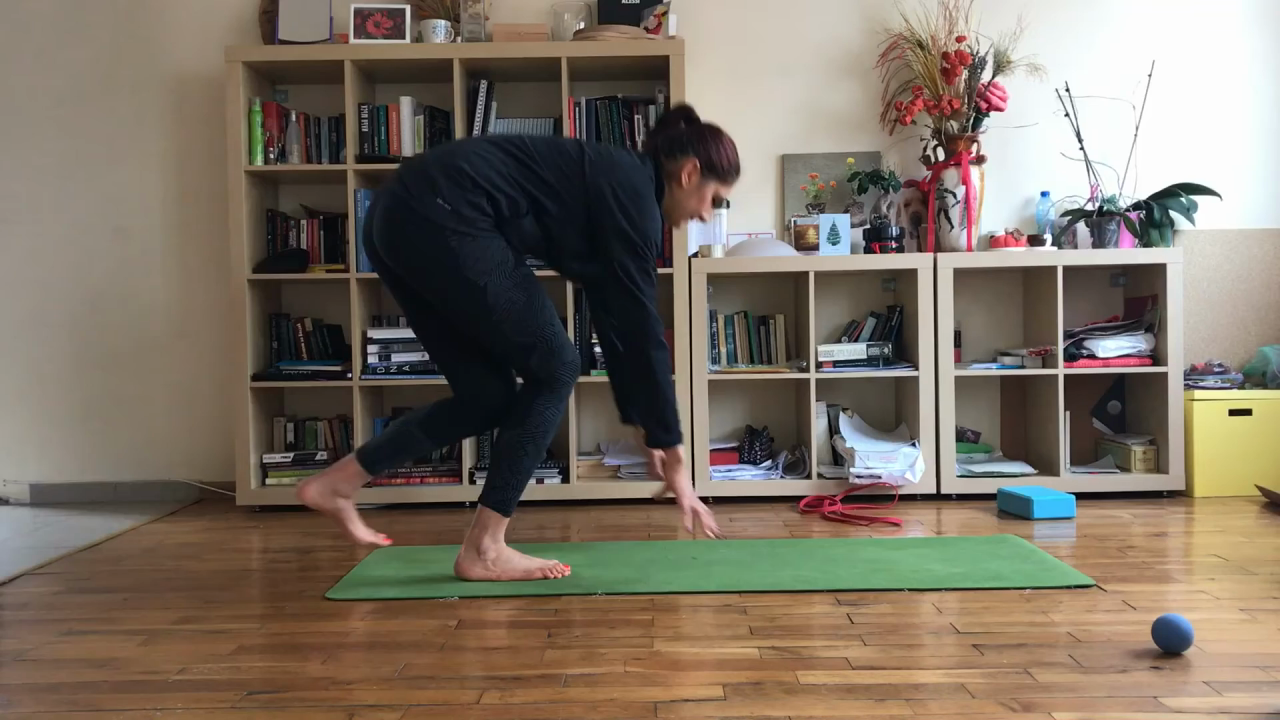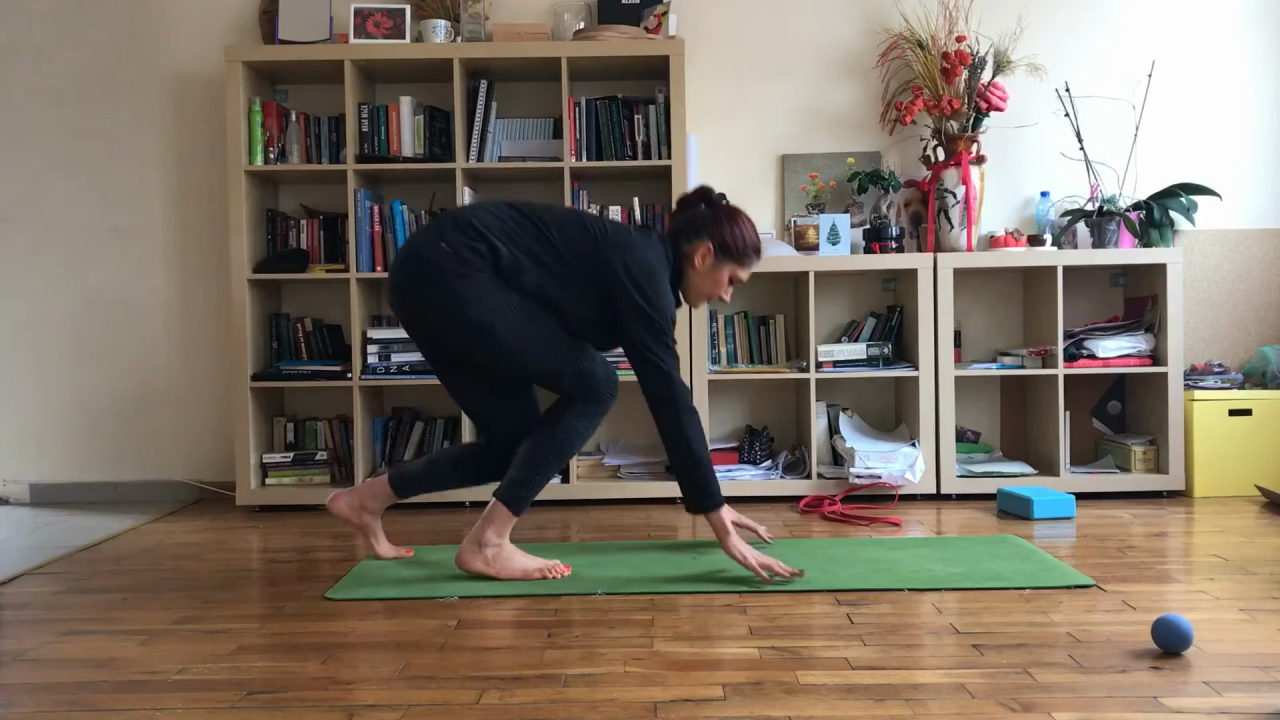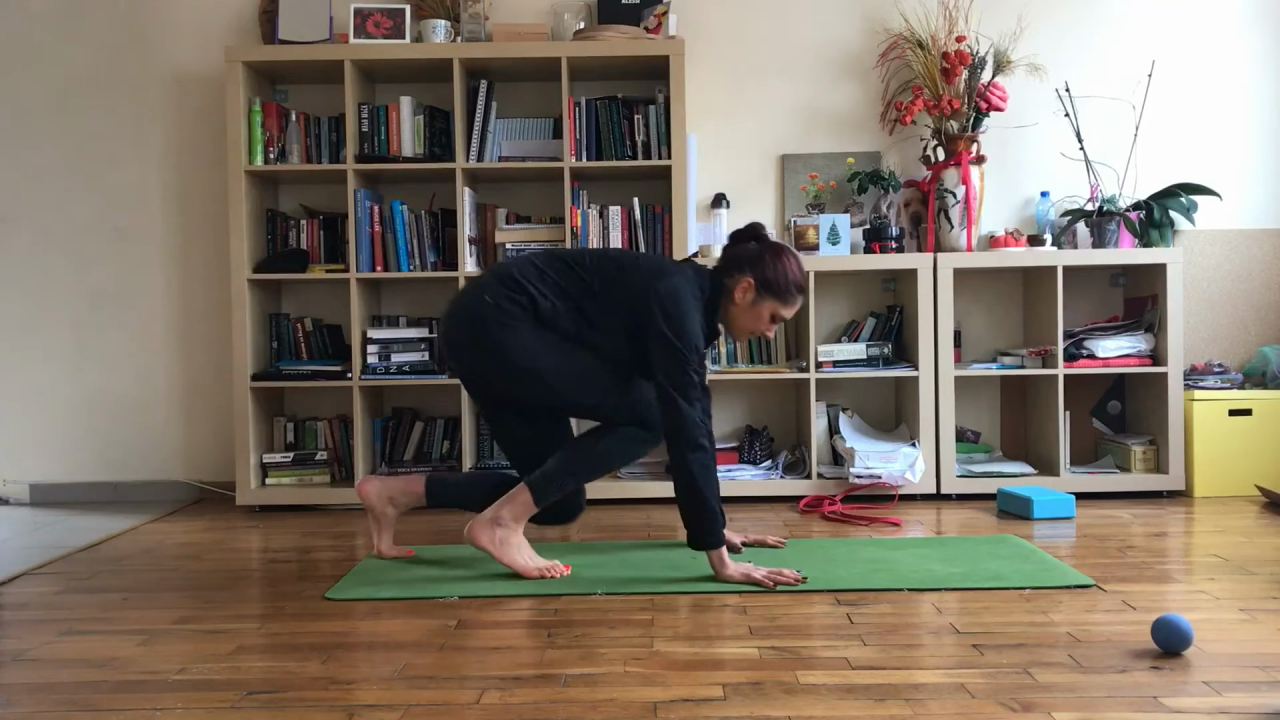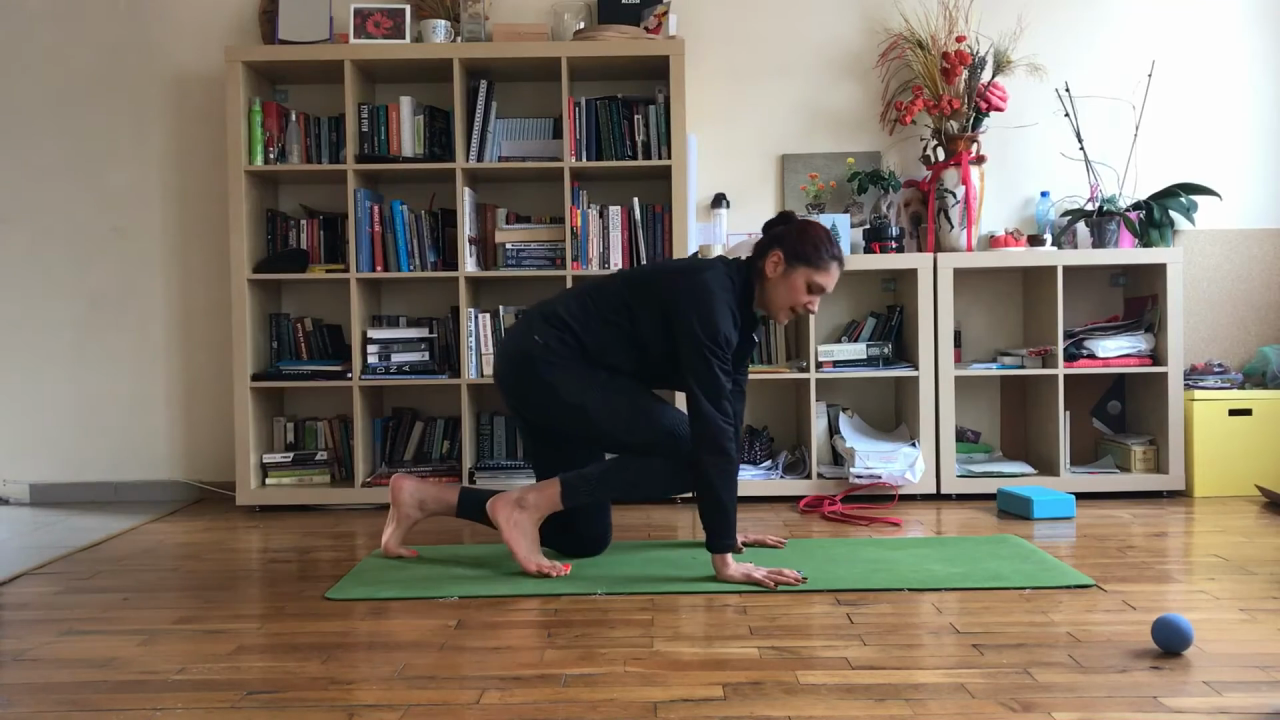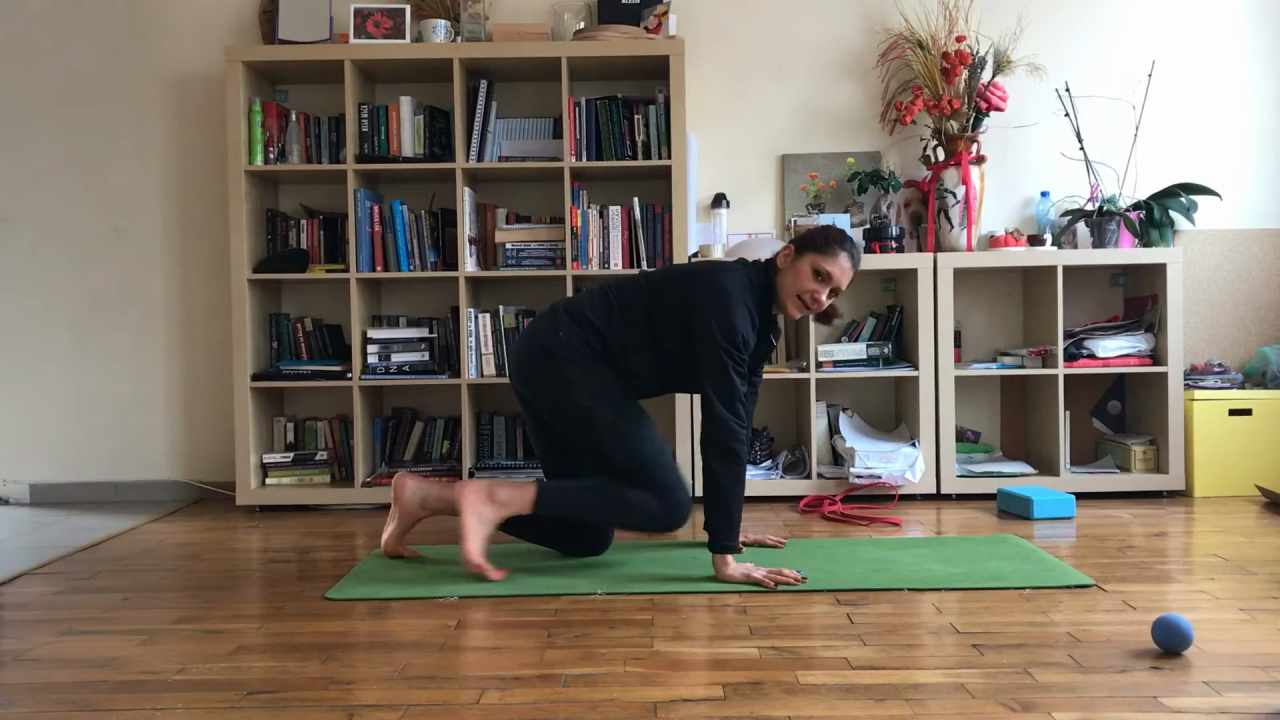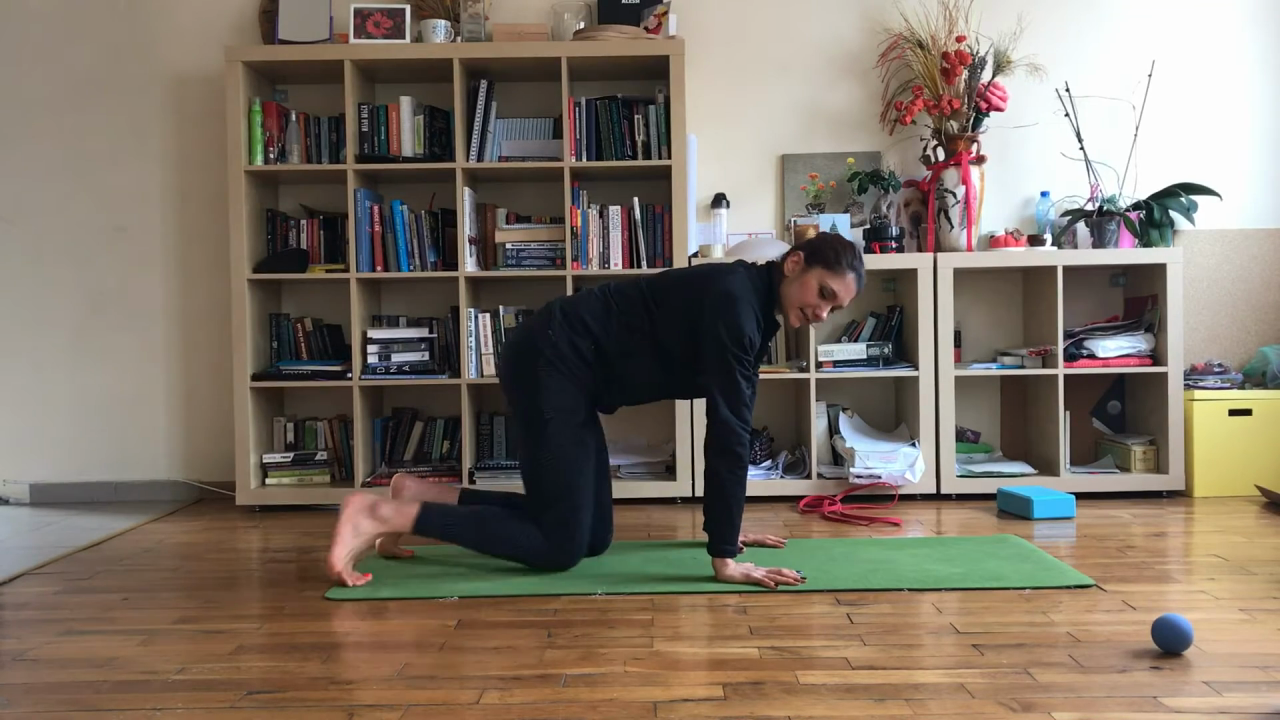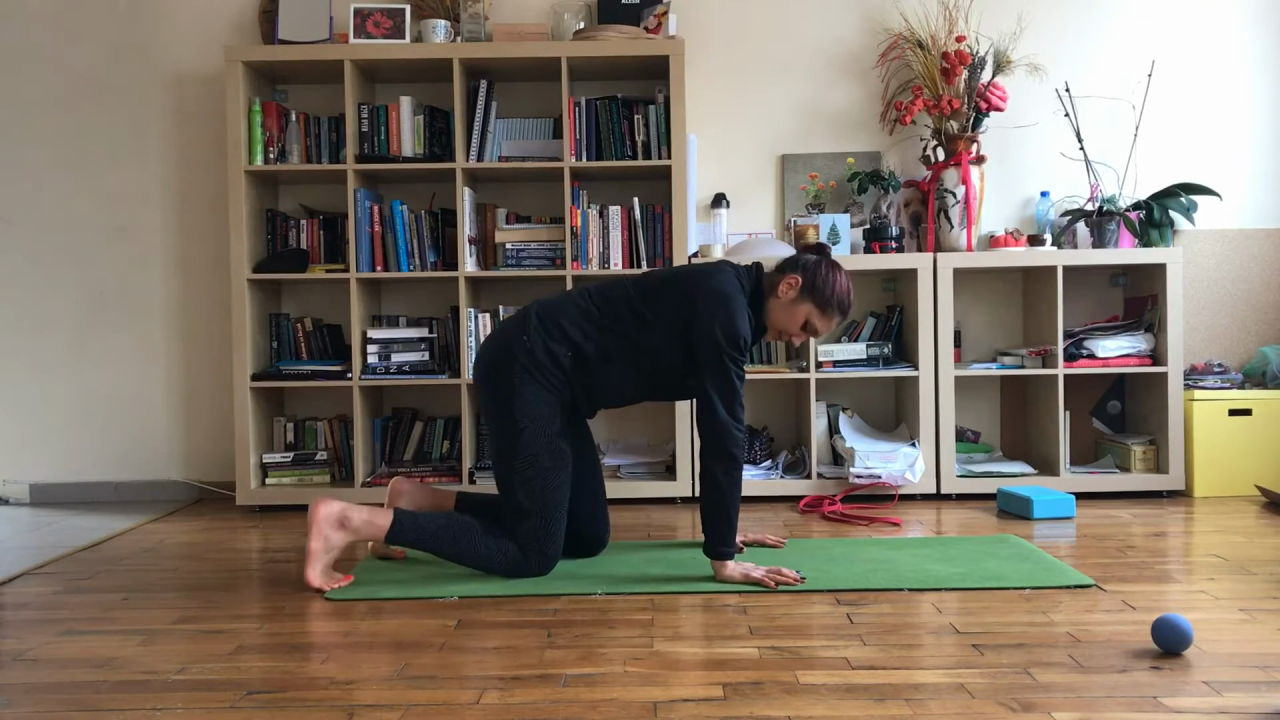
dt=0.3s
person 1, frame 1
left shoulder: (614, 184)
right shoulder: (632, 189)
left elbow: (614, 318)
right elbow: (642, 327)
left wrist: (648, 428)
right wrist: (673, 452)
left hip: (402, 219)
right hip: (439, 220)
left knee: (491, 397)
right knee: (554, 368)
left ankle: (338, 482)
right ankle: (483, 547)
person 1, frame 2
left shoulder: (641, 263)
right shoulder: (643, 268)
left elbow: (665, 393)
right elbow: (669, 398)
left wrist: (713, 503)
right wrist: (720, 525)
left hip: (429, 273)
right hip: (448, 269)
left knee: (514, 442)
right knee: (592, 387)
left ankle: (365, 500)
right ankle: (488, 543)
person 1, frame 3
left shoulder: (694, 304)
right shoulder: (677, 299)
left elbow: (695, 421)
right elbow: (685, 428)
left wrist: (711, 527)
right wrist: (718, 557)
left hip: (498, 331)
right hip: (492, 321)
left knee: (557, 501)
right knee: (647, 416)
left ankle: (391, 493)
right ankle: (501, 523)
person 1, frame 4
left shoulder: (738, 308)
right shoulder: (711, 296)
left elbow: (727, 418)
right elbow: (712, 428)
left wrist: (725, 528)
right wrist: (724, 557)
left hip: (544, 365)
right hip: (541, 360)
left knee: (585, 537)
right knee: (687, 448)
left ankle: (422, 496)
right ankle: (525, 504)
person 1, frame 5
left shoulder: (759, 315)
right shoulder: (729, 295)
left elbow: (736, 422)
right elbow: (723, 427)
left wrist: (726, 526)
right wrist: (724, 557)
left hip: (565, 362)
right hip: (561, 355)
left knee: (588, 534)
right knee: (667, 504)
left ankle: (424, 494)
right ankle: (495, 499)
person 1, frame 6
left shoulder: (756, 315)
right shoulder: (735, 299)
left elbow: (731, 427)
right elbow: (727, 432)
left wrist: (726, 527)
right wrist: (724, 558)
left hip: (562, 368)
right hip: (550, 361)
left knee: (590, 536)
right knee: (559, 545)
left ankle: (421, 494)
right ankle: (379, 513)
person 1, frame 7
left shoulder: (734, 306)
right shoulder: (725, 301)
left elbow: (718, 424)
right elbow: (721, 432)
left wrist: (723, 529)
right wrist: (723, 558)
left hip: (539, 371)
right hip: (525, 367)
left knee: (589, 536)
right knee: (533, 553)
left ankle: (419, 499)
right ankle: (346, 521)
